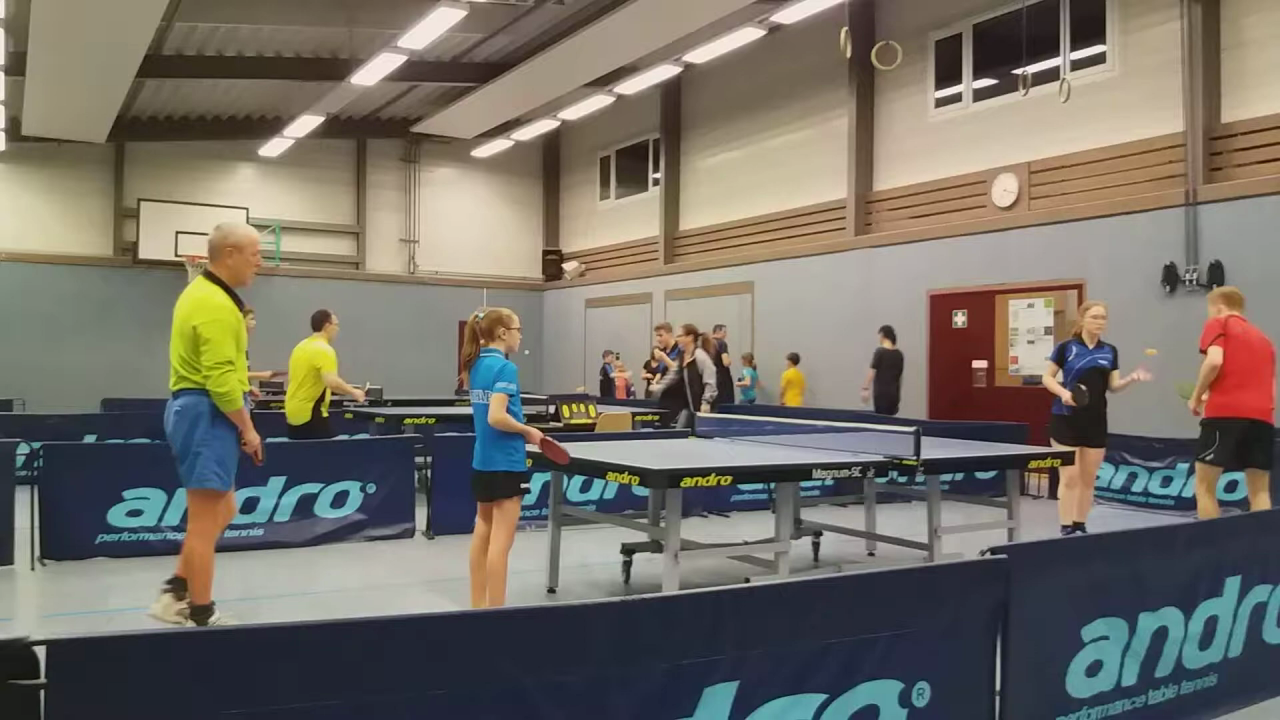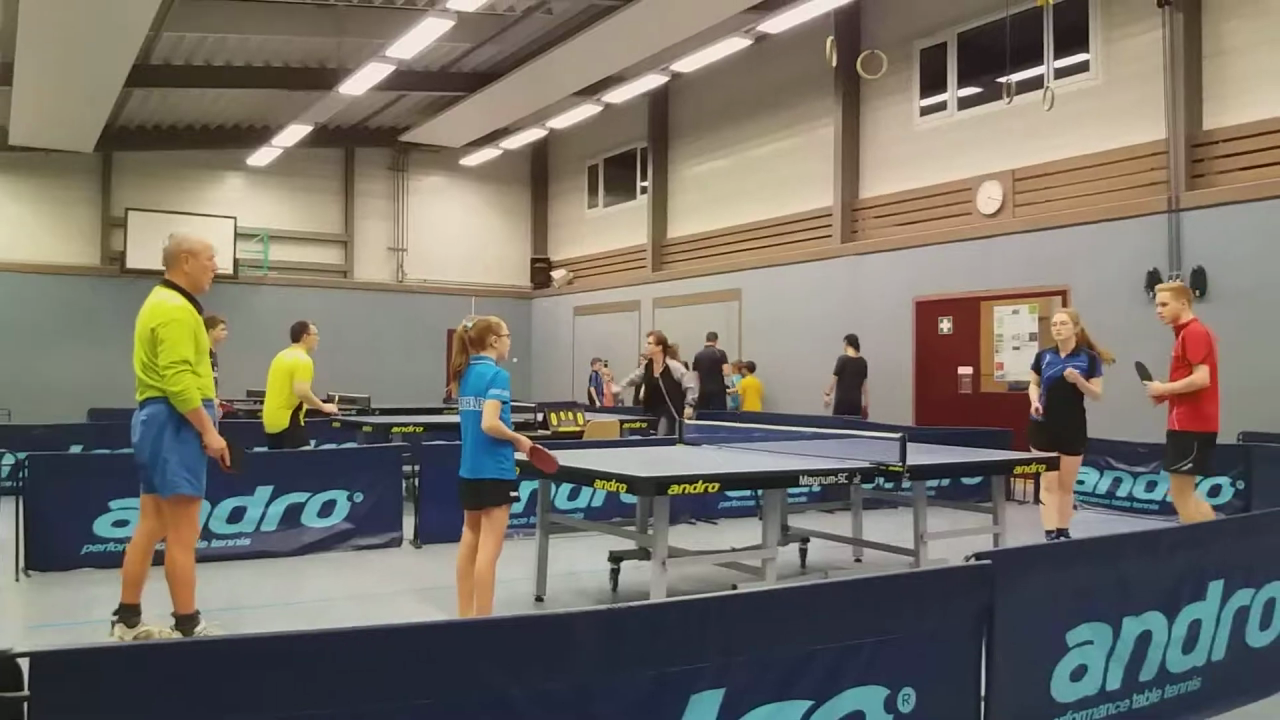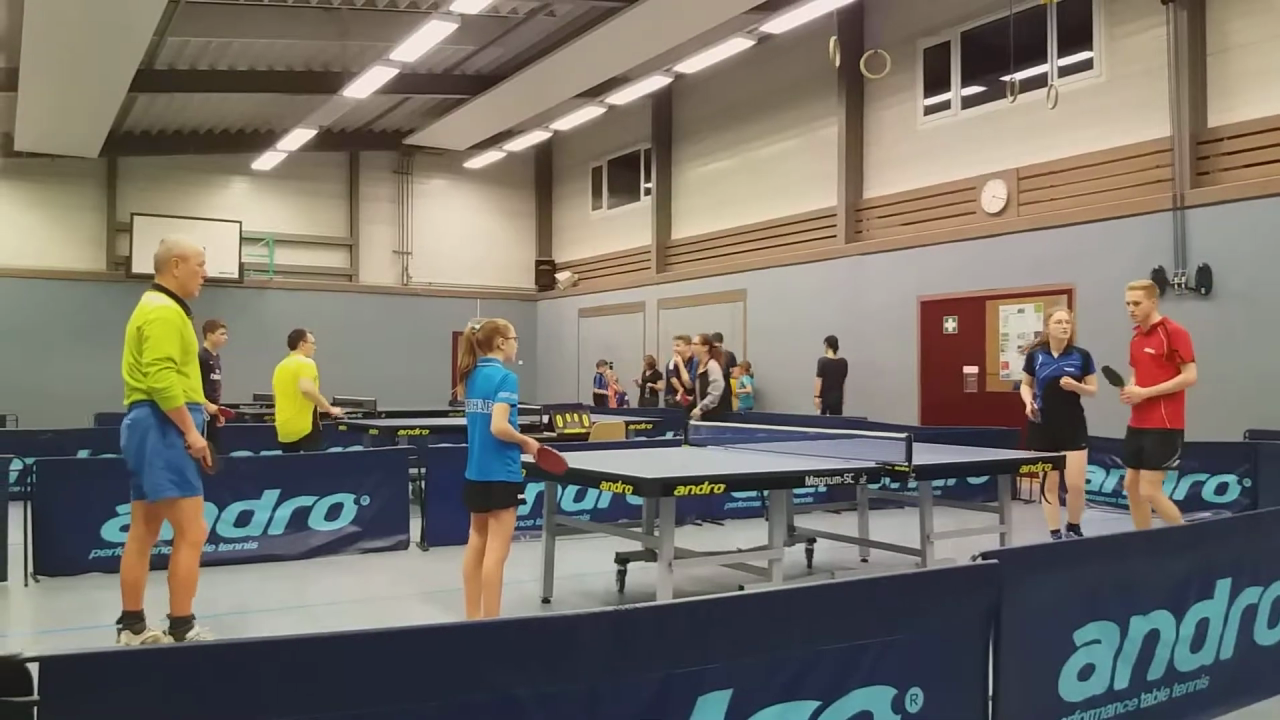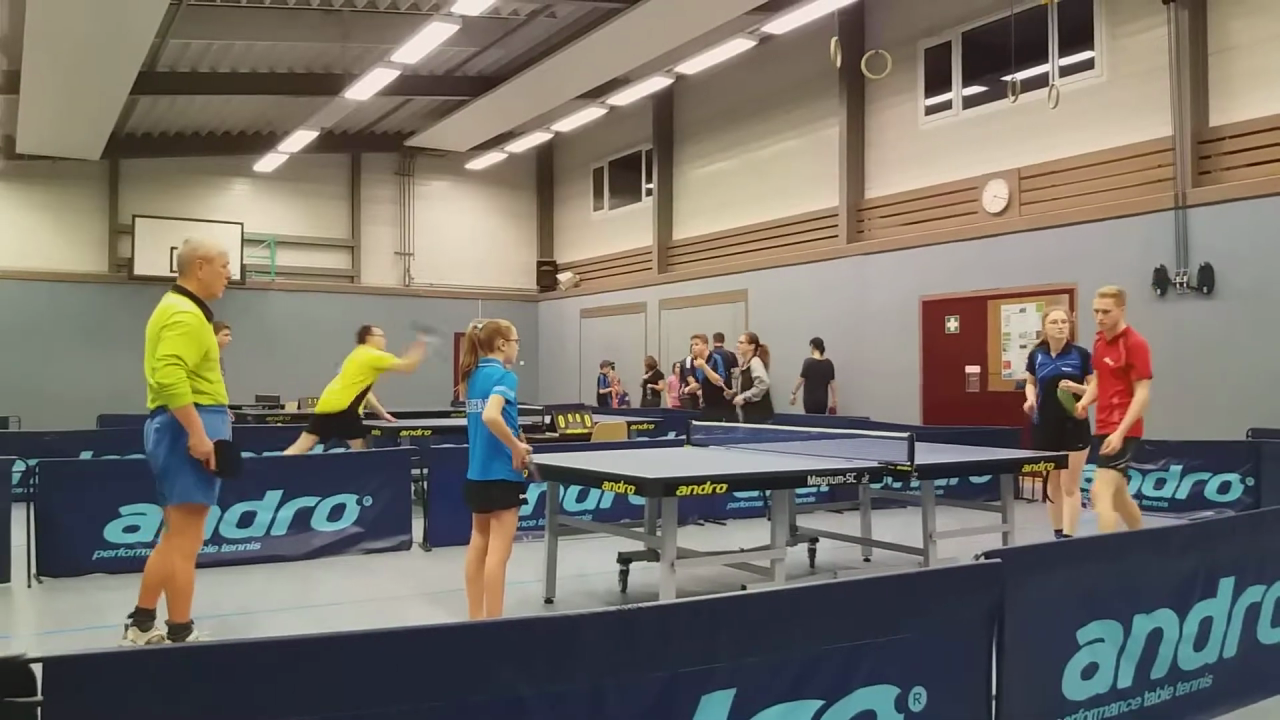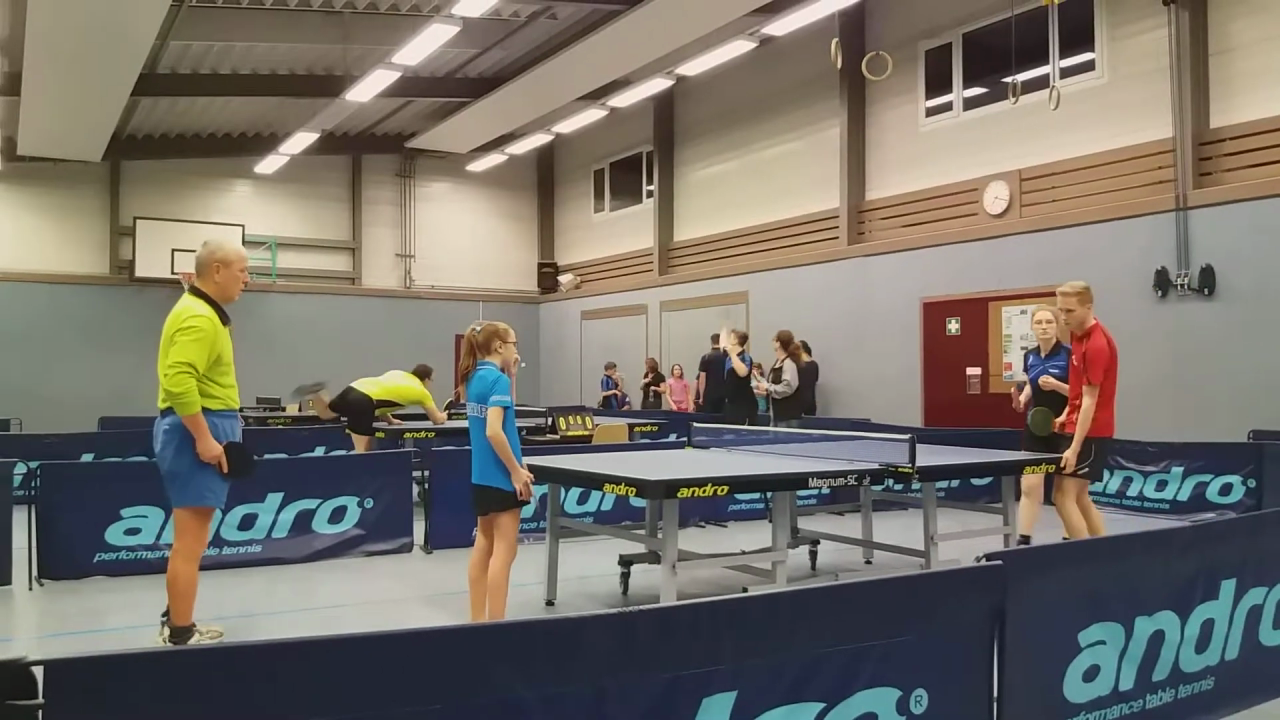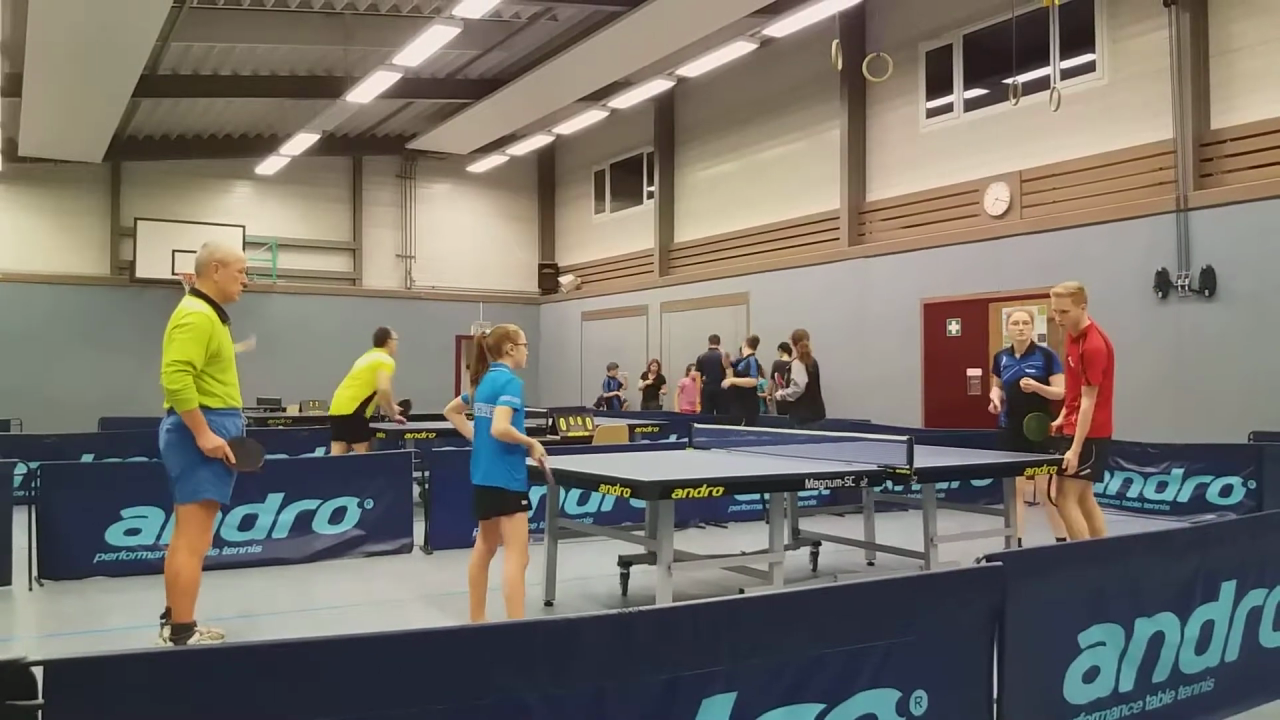
dt=0.5s
person 1, frame 1
left shoulder: (199, 291)
right shoulder: (216, 307)
right elbow: (220, 380)
right wrist: (247, 428)
left hip: (194, 408)
right hip: (208, 414)
left knee: (218, 512)
right knee: (207, 520)
left ankle: (176, 592)
right ankle: (202, 616)
person 1, frame 2
left shoulder: (163, 301)
right shoulder: (175, 309)
right elbow: (178, 381)
left wrist: (204, 425)
right wrist: (209, 431)
left hip: (158, 420)
right hip: (176, 423)
left knee: (150, 527)
right knee: (183, 532)
left ankle: (126, 620)
right ankle: (187, 626)
person 1, frame 3
left shoulder: (154, 307)
right shoulder: (164, 310)
right elbow: (161, 379)
left wrist: (189, 423)
right wrist: (191, 431)
left hip: (150, 426)
right hip: (163, 427)
left knee: (143, 534)
right knee: (192, 533)
left ankle: (132, 626)
right ankle: (181, 630)
person 1, frame 4
left shoulder: (177, 307)
right shoulder: (185, 315)
right elbow: (169, 376)
right wrist: (198, 434)
left hip: (181, 429)
right hip: (188, 430)
left knee: (174, 538)
right knee: (186, 543)
left ankle: (140, 625)
right ankle: (180, 635)
person 1, frame 5
left shoulder: (201, 311)
right shoulder: (199, 318)
right elbow: (177, 382)
right wrist: (203, 439)
left hip: (201, 431)
right hip: (198, 432)
left knee: (189, 540)
right knee: (191, 543)
left ankle: (175, 622)
right ankle: (180, 637)
person 1, frame 6
left shoulder: (205, 313)
right shoulder: (197, 315)
right elbow: (175, 379)
right wrist: (203, 434)
left hip: (208, 429)
right hip: (202, 432)
left knee: (185, 536)
right knee: (195, 540)
left ankle: (173, 623)
right ankle: (181, 635)
person 2, frame 1
left shoulder: (477, 366)
right shoulder: (505, 368)
right elbow: (497, 417)
left wrist: (520, 429)
right wrist: (529, 431)
left hip: (483, 462)
right hip: (506, 463)
left knee: (483, 533)
right knee: (500, 541)
left ankle: (478, 605)
right ankle: (495, 610)
person 2, frame 2
left shoulder: (465, 374)
right shoulder: (497, 375)
right elbow: (489, 424)
left wrist: (509, 438)
right wrist: (518, 439)
left hip: (469, 470)
right hip: (495, 471)
left knee: (469, 542)
right knee: (489, 548)
left ankle: (466, 614)
right ankle: (483, 618)
person 2, frame 3
left shoulder: (472, 376)
right shoulder: (505, 377)
right elbow: (499, 427)
left wrist: (518, 440)
right wrist: (526, 442)
left hip: (475, 473)
right hip: (501, 474)
left knee: (476, 545)
right knee: (496, 552)
left ankle: (473, 617)
right ankle: (490, 621)
person 2, frame 4
left shoulder: (473, 376)
right shoulder: (504, 376)
right elbow: (491, 416)
right wrist: (516, 447)
left hip: (477, 473)
right hip: (502, 473)
left knee: (478, 545)
right knee: (498, 551)
left ankle: (476, 617)
right ankle: (493, 622)
person 2, frame 5
left shoulder: (475, 377)
right shoulder: (497, 379)
right elbow: (494, 432)
right wrist: (517, 472)
left hip: (482, 476)
right hip: (500, 477)
left knee: (484, 546)
right knee: (503, 553)
left ankle: (478, 620)
right ankle: (495, 624)
person 2, frame 6
left shoulder: (483, 380)
right shoulder: (510, 382)
left elbow: (451, 412)
right elbow: (500, 429)
right wrist: (532, 445)
left hip: (483, 477)
right hip: (506, 479)
left knee: (484, 548)
right knee: (516, 558)
left ankle: (477, 621)
person 3, frame 1
left shoulder: (1217, 324)
right shoulder: (1263, 338)
left elbow: (1214, 360)
left wrist: (1197, 396)
left hip: (1225, 413)
right hip: (1262, 416)
left knee: (1204, 484)
right knee: (1259, 490)
person 3, frame 2
left shoulder: (1193, 333)
right shoulder: (1195, 332)
left elbow: (1202, 379)
left wrist: (1163, 389)
right wrist: (1168, 395)
left hip: (1188, 424)
right hip: (1201, 423)
left knee: (1180, 494)
right knee: (1184, 493)
person 3, frame 3
left shoulder: (1174, 333)
right shoulder: (1136, 337)
left elbow: (1189, 376)
left wrist: (1146, 392)
right wrist: (1130, 390)
left hip: (1164, 425)
right hip: (1138, 423)
left knee: (1151, 493)
right knee: (1132, 487)
person 3, frame 4
left shoulder: (1135, 344)
right shoulder: (1099, 341)
left elbow: (1142, 394)
left wrist: (1120, 433)
left hip: (1120, 433)
right hip: (1104, 429)
left knee: (1100, 494)
right knee: (1118, 493)
person 3, frame 5
left shoulder: (1097, 344)
right shoulder: (1079, 334)
left elbow: (1090, 401)
left wrist: (1074, 448)
right wrist: (1066, 414)
left hip: (1089, 432)
right hip: (1079, 427)
left knee: (1064, 497)
right knee: (1079, 497)
person 3, frame 6
left shoulder: (1094, 345)
right shoulder: (1074, 335)
left elbow: (1088, 402)
left wrist: (1075, 449)
right wrist: (1063, 417)
left hip: (1088, 434)
right hip: (1075, 428)
left knee: (1065, 499)
right knee: (1084, 498)
person 4, frame 1
left shoulder: (1109, 351)
right shoulder: (1066, 348)
left elbow: (1112, 387)
right elbow: (1047, 378)
left wrist: (1132, 378)
right wrist: (1063, 393)
left hip: (1095, 420)
right hip: (1066, 419)
left knee: (1088, 479)
right knee: (1069, 477)
left ankle: (1080, 526)
right ankle: (1066, 528)
person 4, frame 2
left shoulder: (1089, 358)
right shoulder: (1043, 356)
left elbow: (1097, 394)
right elbow: (1033, 385)
left wrist: (1078, 380)
right wrist: (1034, 401)
left hip: (1073, 427)
right hip: (1044, 426)
left knee: (1067, 485)
right knee: (1049, 483)
left ankle: (1063, 532)
right ankle: (1050, 534)
person 4, frame 3
left shoulder: (1082, 356)
right shoulder: (1035, 356)
left elbow: (1093, 390)
right elbow: (1026, 384)
left wrist: (1075, 386)
right wrist: (1029, 402)
left hip: (1073, 427)
right hip: (1042, 427)
left knee: (1075, 485)
right knee: (1049, 484)
left ankle: (1074, 528)
right ankle: (1055, 534)
person 4, frame 4
left shoulder: (1081, 355)
right shoulder: (1036, 355)
left elbow: (1094, 389)
left wrist: (1076, 388)
right wrist: (1030, 400)
left hip: (1074, 427)
right hip: (1044, 426)
left knee: (1069, 486)
right knee: (1052, 485)
left ankle: (1068, 537)
right ankle: (1058, 533)
person 4, frame 5
left shoulder: (1069, 355)
right shoulder: (1030, 357)
left wrist: (1056, 385)
right wrist: (1022, 398)
right hip: (1035, 429)
right knee: (1029, 488)
right ankle: (1023, 540)
person 4, frame 6
left shoulder: (1046, 356)
right shoulder: (1000, 358)
left elbow: (1060, 392)
left wrist: (1036, 387)
right wrist: (995, 399)
right hip: (1011, 430)
left knee: (1047, 490)
right knee: (1015, 490)
left ankle: (1061, 541)
right ankle: (1016, 543)
